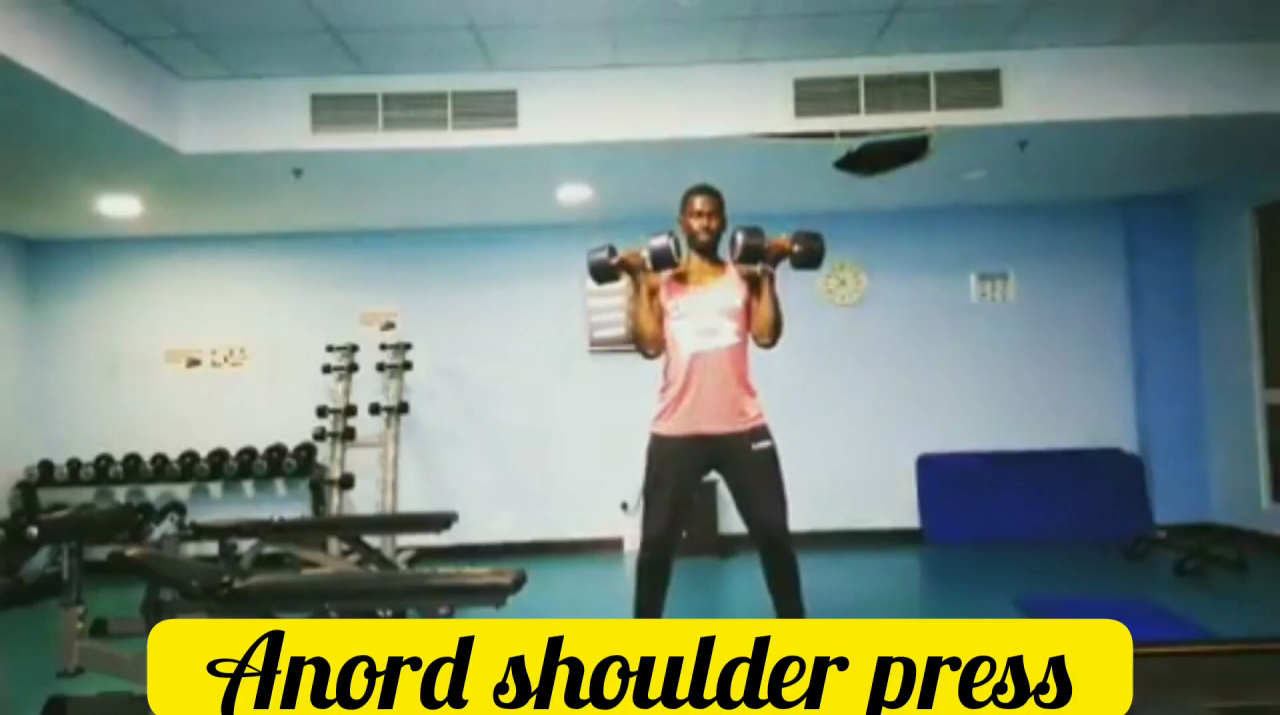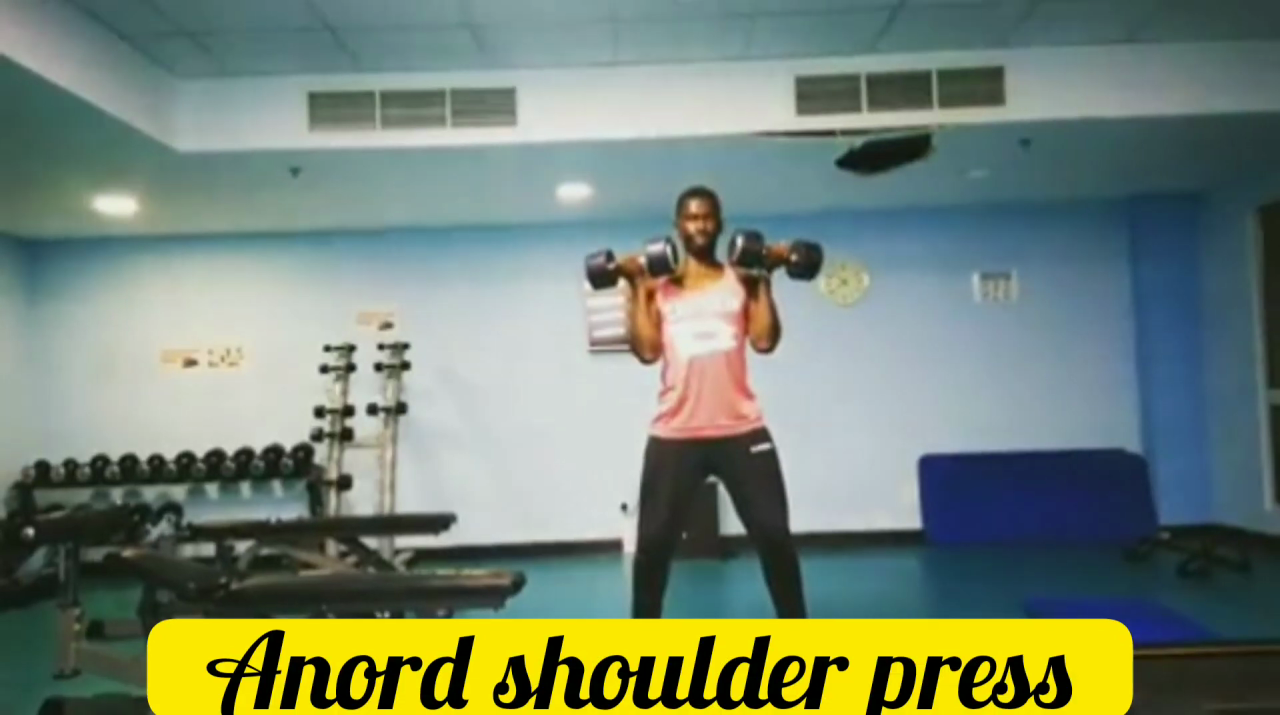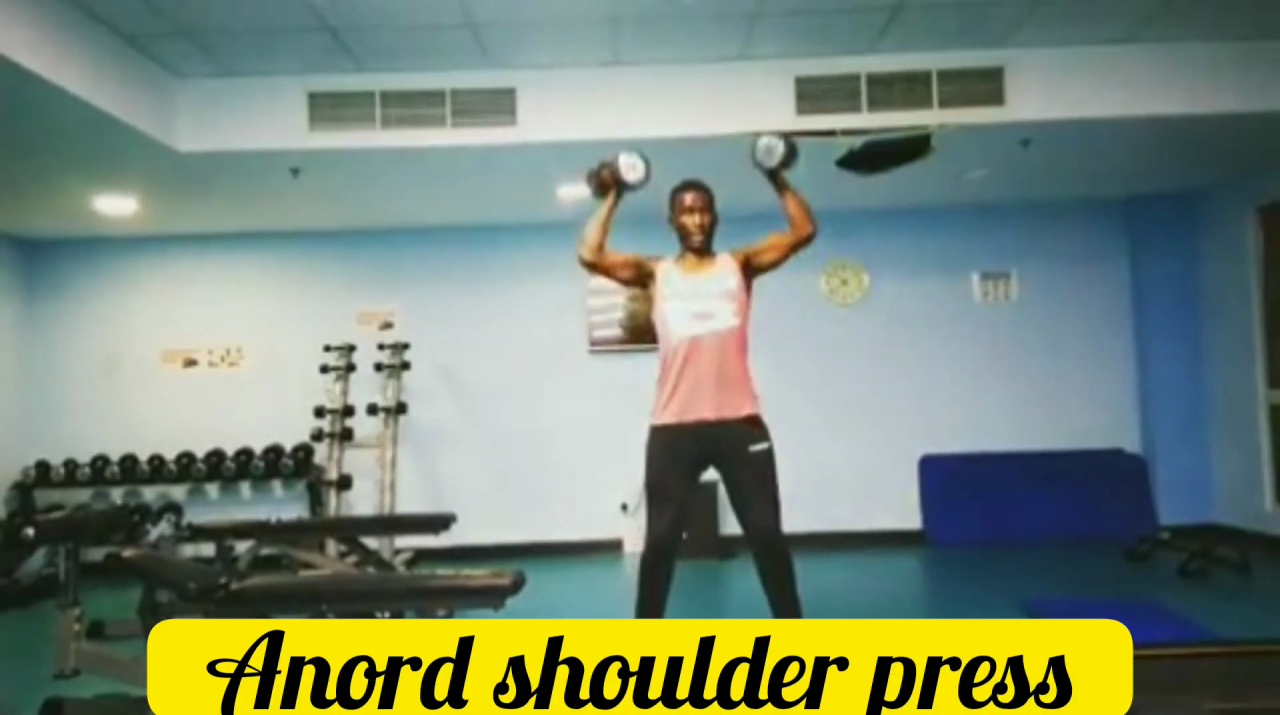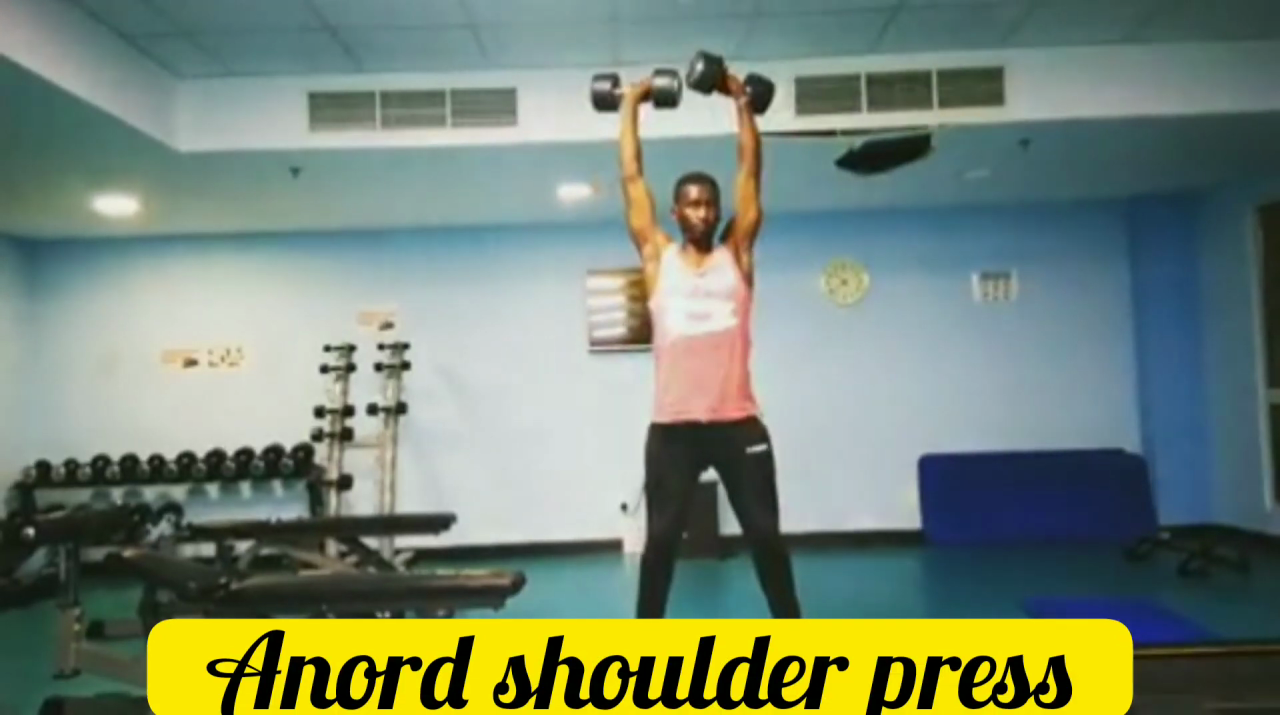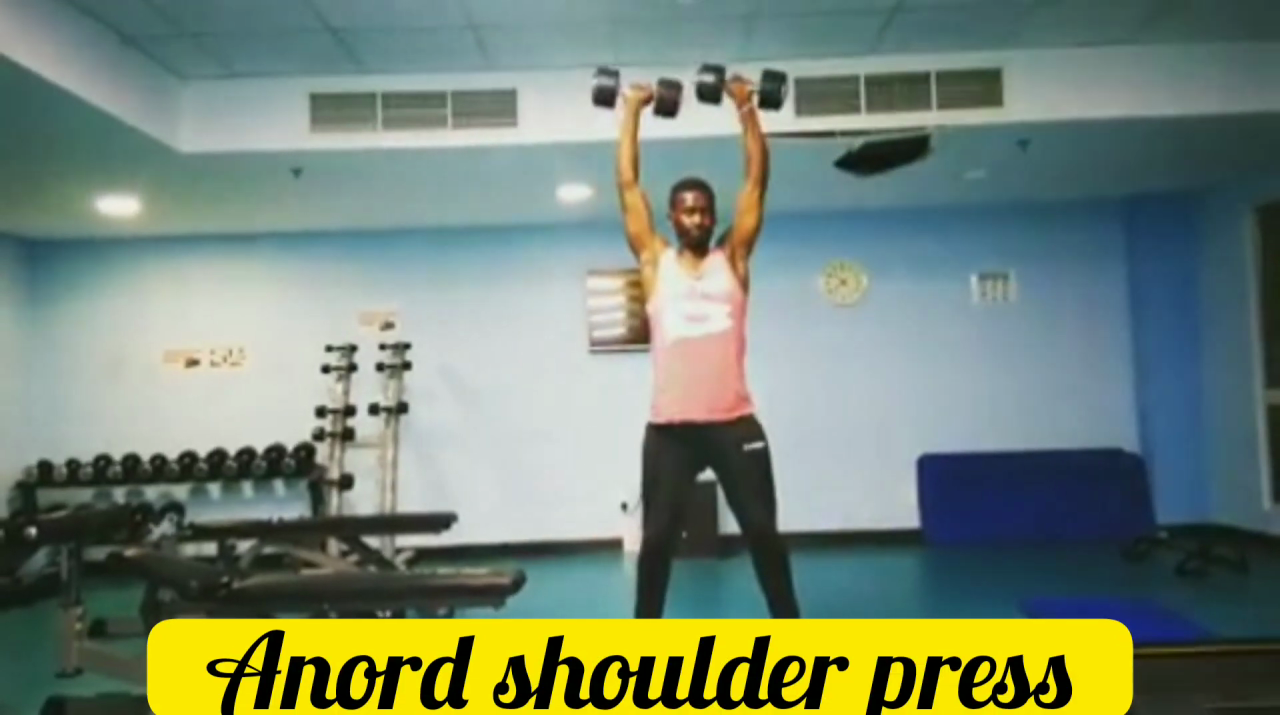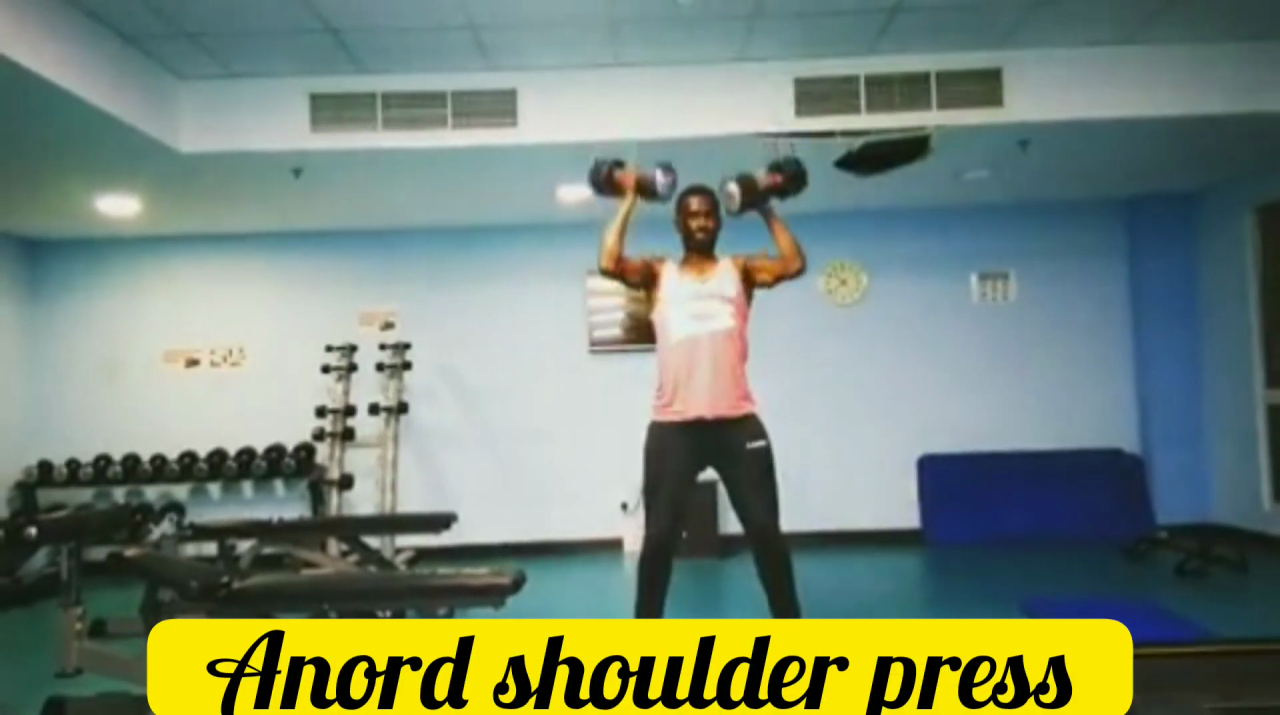
dt=0.7s
person 1, frame 1
left shoulder: (745, 277)
right shoulder: (660, 282)
left elbow: (767, 335)
right elbow: (649, 345)
left wrist: (768, 272)
right wrist: (638, 281)
left hip: (742, 427)
right hip: (676, 430)
left knee: (773, 531)
right knee: (657, 538)
person 1, frame 2
left shoulder: (742, 281)
right shoulder: (658, 287)
left elbow: (765, 341)
right elbow: (645, 351)
left wrist: (764, 280)
right wrist: (636, 286)
left hip: (740, 430)
right hip: (674, 434)
left knee: (774, 534)
right knee: (653, 542)
person 1, frame 3
left shoulder: (740, 263)
right shoulder: (655, 271)
left elbow: (804, 230)
right elbow: (589, 256)
left wrist: (777, 179)
right wrist: (612, 196)
left hip: (739, 420)
right hip: (674, 425)
left knee: (766, 533)
right knee: (660, 538)
person 1, frame 4
left shoulder: (738, 254)
right shoulder: (658, 257)
left elbow: (750, 170)
right elbow: (632, 177)
left wrist: (742, 101)
right wrist: (631, 105)
left hip: (738, 424)
right hip: (673, 427)
left knee: (765, 536)
right knee: (661, 539)
person 1, frame 5
left shoulder: (733, 258)
right shoulder: (655, 261)
left elbow: (756, 177)
right elbow: (627, 183)
left wrist: (745, 108)
right wrist: (632, 109)
left hip: (734, 423)
right hip: (670, 428)
left knee: (763, 533)
right knee: (657, 539)
person 1, frame 6
left shoulder: (739, 269)
right shoulder: (658, 273)
left elbow: (794, 265)
right elbow: (609, 265)
left wrist: (766, 210)
right wrist: (628, 203)
left hip: (737, 421)
right hip: (673, 424)
left knee: (765, 530)
right knee: (659, 535)
